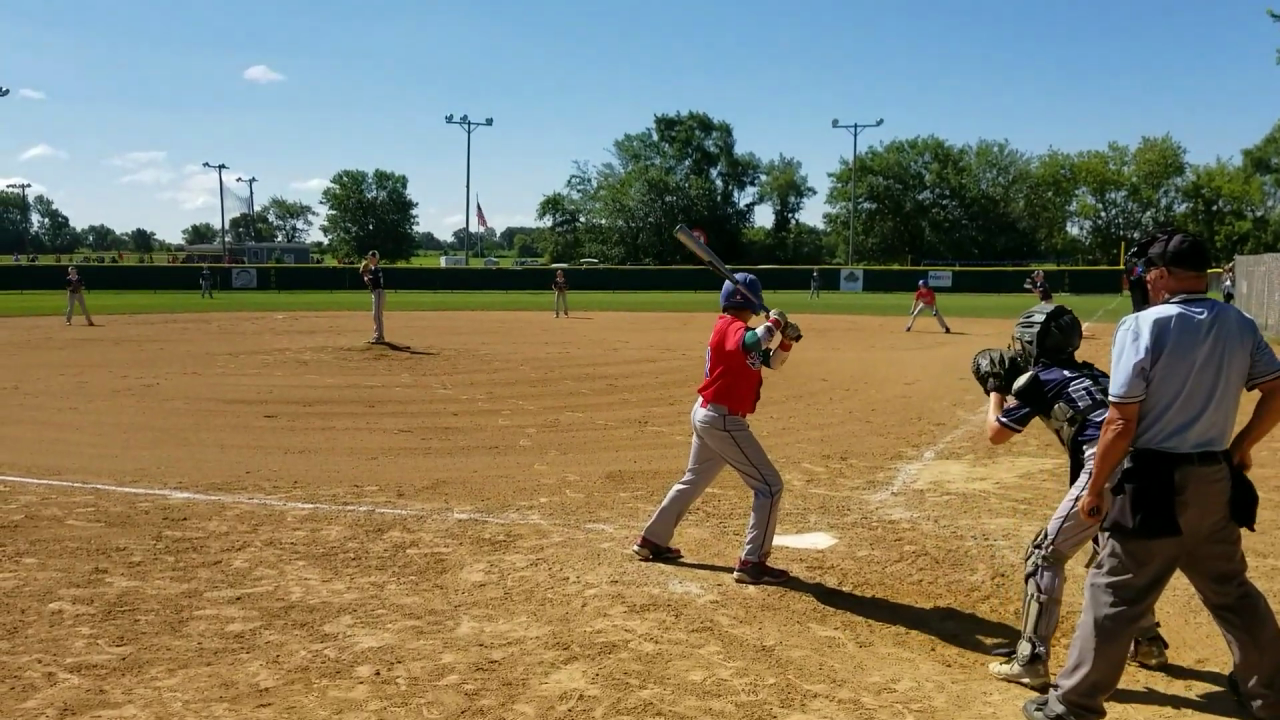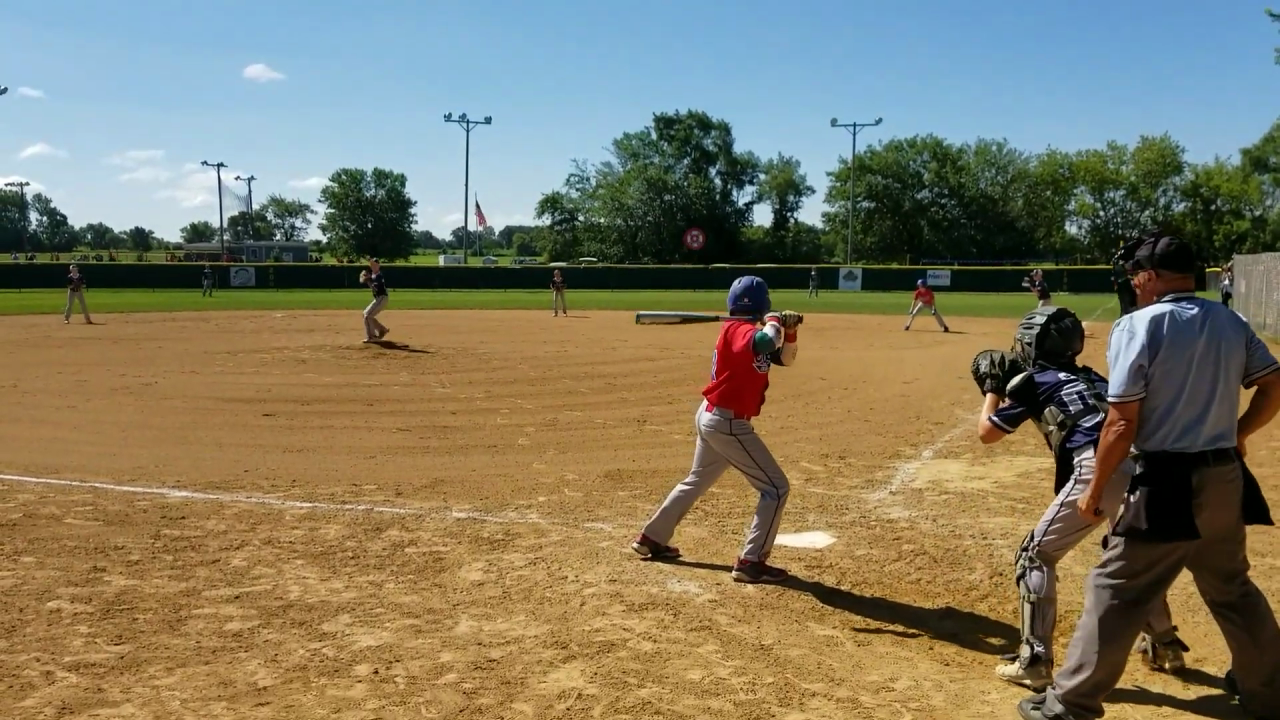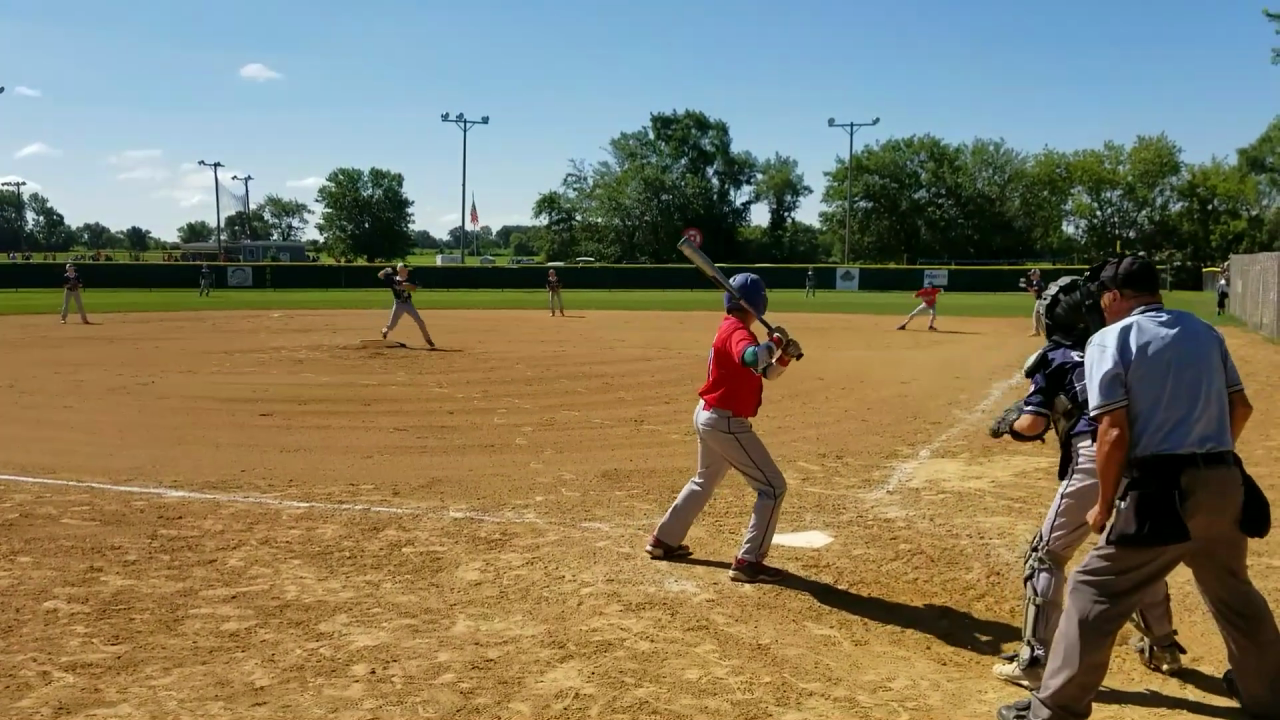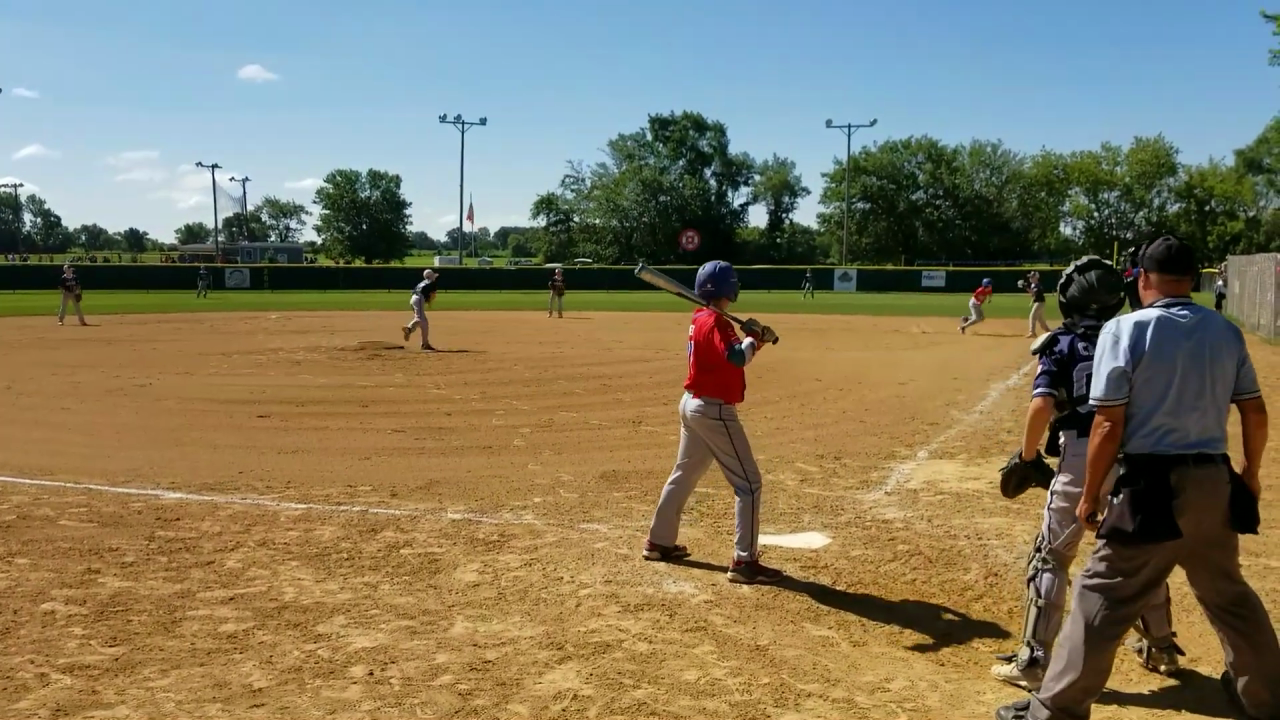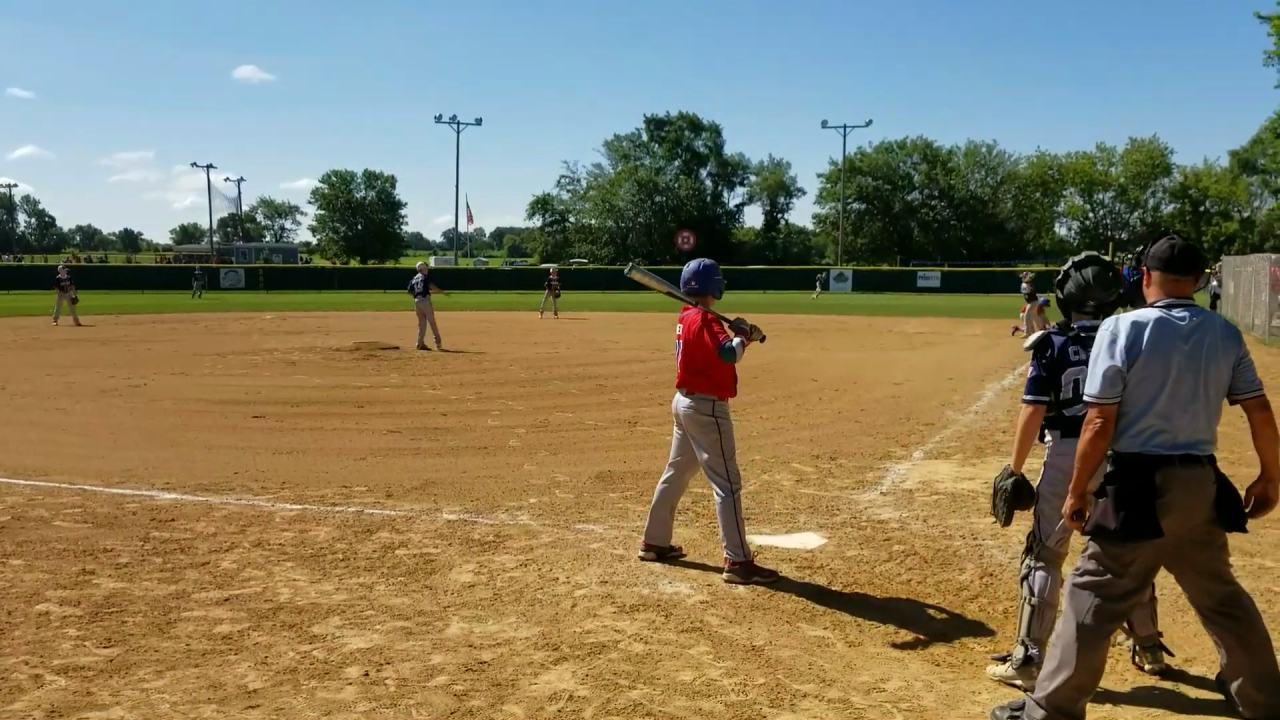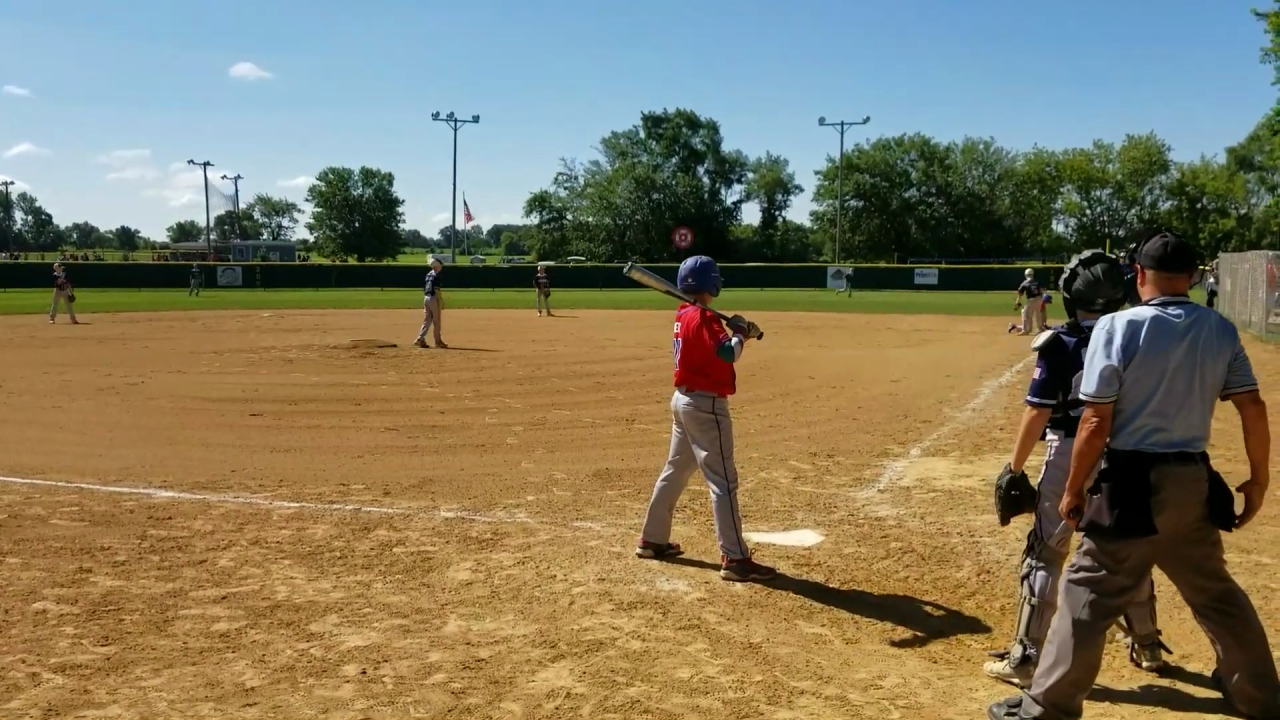
dt=0.5s
person 1, frame 1
left shoulder: (1143, 326)
right shoulder: (1240, 326)
left elbow: (1121, 423)
left wrist: (1094, 489)
left hip: (1154, 483)
right hip: (1216, 481)
left knee: (1112, 595)
right knee: (1231, 591)
person 1, frame 2
left shoulder: (1138, 326)
right shoulder: (1231, 323)
left elbow: (1122, 423)
left wrist: (1095, 488)
left hip: (1168, 484)
right hip: (1225, 479)
left knee: (1115, 594)
right knee: (1233, 590)
person 1, frame 3
left shoulder: (1109, 340)
right shoulder: (1203, 331)
left elbow: (1114, 433)
right elbow: (1240, 407)
left wrist: (1105, 504)
left hip: (1162, 489)
right hip: (1226, 483)
left knee: (1094, 593)
right knee: (1234, 593)
person 1, frame 4
left shoulder: (1124, 330)
right shoulder: (1226, 331)
left elbow: (1109, 426)
left wrist: (1091, 496)
left hip: (1153, 486)
right hip: (1214, 483)
left knee: (1101, 598)
right knee: (1229, 595)
person 1, frame 5
left shoulder: (1122, 329)
right shoulder: (1225, 334)
left elbow: (1100, 424)
left wrist: (1076, 491)
left hip: (1139, 487)
right hip: (1202, 484)
left knee: (1092, 598)
right knee: (1221, 595)
person 1, frame 6
left shoulder: (1118, 327)
right shoulder: (1220, 331)
left elbow: (1095, 423)
left wrist: (1073, 490)
left hip: (1133, 484)
right hip: (1194, 481)
left knee: (1086, 596)
right knee: (1216, 592)
person 2, frame 1
left shoulder: (1038, 380)
right shoulder: (1092, 374)
left elbow: (996, 433)
left wrist: (996, 388)
left knee: (1046, 555)
left ankle: (1032, 659)
right ankle: (1147, 642)
person 2, frame 2
left shoulder: (1033, 382)
right shoulder: (1091, 378)
left elbow: (987, 432)
left wrist: (994, 390)
left hip: (1097, 469)
left knee: (1035, 556)
left ankle: (1034, 660)
right ankle: (1164, 645)
person 2, frame 3
left shoulder: (1052, 359)
left elbow: (1034, 423)
left wrist: (1011, 423)
left hip: (1093, 460)
left knee: (1046, 557)
left ankle: (1034, 660)
right ankle: (1162, 646)
person 2, frame 4
left shoulder: (1060, 344)
left elbow: (1041, 405)
left wrist: (1027, 456)
left hip: (1082, 456)
left knee: (1050, 557)
left ankle: (1034, 660)
right ankle: (1160, 647)
person 2, frame 5
left shoulder: (1052, 343)
left elbow: (1032, 412)
left wrist: (1014, 468)
left hip: (1066, 456)
left knee: (1044, 554)
left ankle: (1028, 659)
right ankle: (1148, 647)
person 2, frame 6
left shoulder: (1060, 344)
left elbow: (1038, 413)
left wrist: (1014, 467)
left hip: (1069, 457)
left knee: (1045, 554)
left ankle: (1026, 657)
right ankle: (1147, 646)
person 3, frame 1
left shoulder: (732, 328)
right shoulder: (731, 326)
left elbow: (772, 362)
right elbow: (754, 341)
left wrist: (786, 340)
right wrist: (775, 322)
left hip: (707, 414)
right hip: (722, 419)
left knee: (693, 481)
right knee: (769, 486)
left ankle: (651, 540)
right ankle: (751, 562)
person 3, frame 2
left shoulder: (741, 331)
right shoulder: (739, 330)
left elbow: (785, 358)
right elbow: (766, 341)
left wrist: (789, 331)
right wrist: (775, 321)
left hip: (711, 416)
right hip: (728, 423)
left knee: (697, 481)
right knee: (776, 488)
left ankle: (652, 537)
right ankle: (751, 562)
person 3, frame 3
left shoulder: (731, 329)
right shoulder: (737, 331)
left elbow: (766, 372)
right elbow: (752, 360)
left wrist: (784, 356)
right wrist: (775, 341)
left hip: (707, 415)
right hip: (726, 422)
left knee: (704, 481)
right knee: (773, 487)
left ankle: (664, 539)
right ankle: (748, 562)
person 3, frame 4
left shoulder: (701, 320)
right shoulder: (716, 323)
left elbow: (732, 357)
right elbow: (738, 358)
left wrist: (757, 341)
right wrist: (753, 336)
left hip: (692, 404)
right hip: (714, 410)
left knee: (684, 475)
right knee: (748, 483)
left ankle: (658, 542)
right ankle: (744, 562)
person 3, frame 5
left shoulder: (686, 318)
right shoulder: (705, 320)
left elbow: (715, 352)
right elbow: (728, 354)
left wrist: (743, 337)
right wrist: (741, 335)
left hip: (684, 402)
right hip: (706, 407)
left knee: (676, 473)
right knee: (727, 483)
left ankle: (654, 542)
right ankle: (738, 562)
person 3, frame 6
left shoulder: (683, 316)
right shoulder: (704, 318)
left elbow: (714, 349)
right elbow: (728, 353)
left wrist: (739, 334)
right wrist: (739, 333)
left hip: (682, 400)
right hip: (706, 405)
left knee: (675, 471)
right knee: (723, 481)
left ankle: (652, 539)
right ankle: (735, 559)
